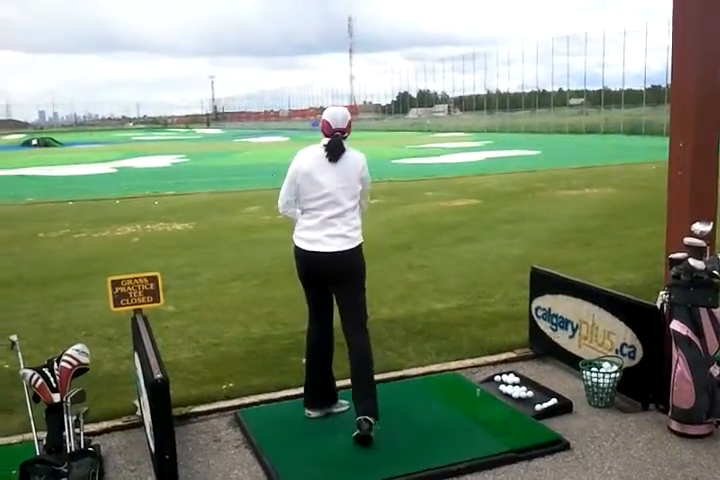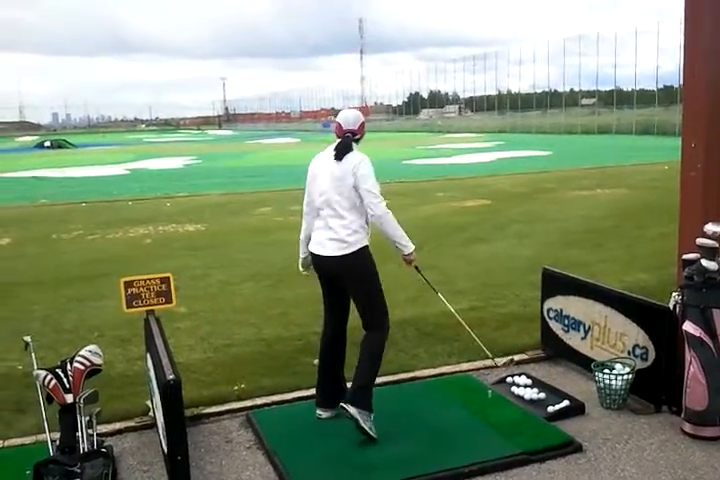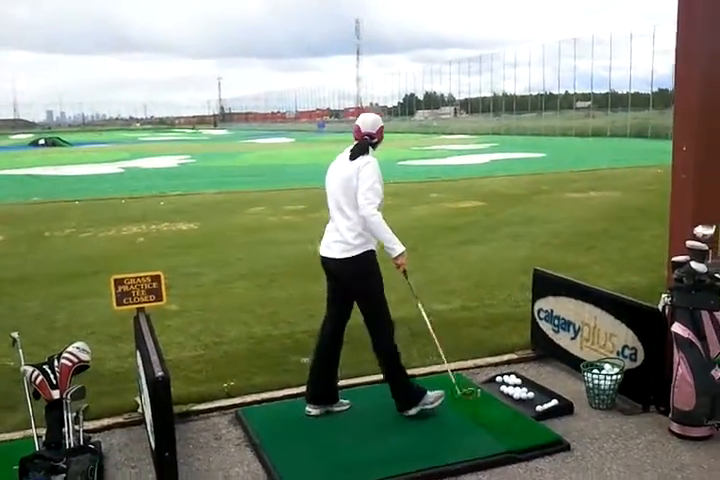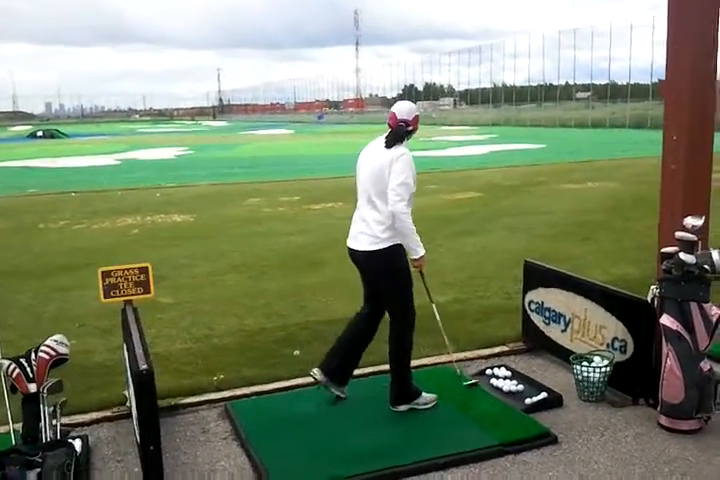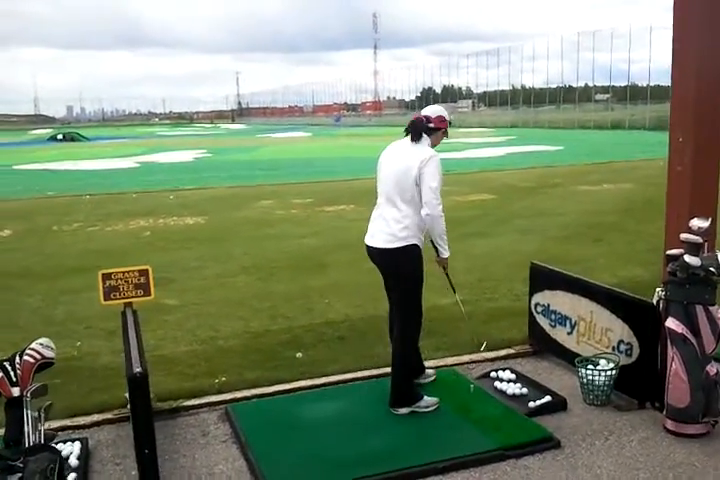
dt=0.4s
person 1, frame 1
left shoulder: (302, 158)
right shoulder: (358, 161)
left elbow: (285, 206)
left hip: (307, 252)
right hip: (346, 253)
left knee: (319, 321)
right knee: (355, 329)
left ankle: (318, 400)
right ankle: (365, 412)
person 1, frame 2
left shoulder: (317, 162)
right shoulder: (358, 162)
left elbow: (309, 210)
right elbow: (377, 210)
left wrist: (304, 251)
right wrist: (406, 246)
left hip: (321, 253)
right hip: (350, 254)
left knee: (334, 324)
right knee: (376, 324)
left ankle: (327, 400)
right ankle: (357, 400)
person 1, frame 3
left shoulder: (338, 162)
right shoulder: (367, 164)
right elbow: (369, 212)
right wrist: (396, 249)
left hip: (331, 252)
right hip: (356, 255)
left knee: (334, 322)
right knee: (380, 326)
left ankle: (320, 397)
right ankle: (409, 398)
person 1, frame 4
left shoulder: (370, 150)
right shoulder: (400, 156)
right elbow: (398, 208)
right wrist: (417, 250)
left hip: (358, 242)
right hip: (384, 247)
left knee: (372, 308)
right knee: (402, 317)
left ankle: (332, 370)
right ankle: (403, 394)
person 1, frame 5
left shoulder: (392, 149)
right shoulder: (428, 158)
right elbow: (432, 210)
right wrist: (443, 250)
left hip: (376, 240)
right hip: (401, 245)
left knee: (399, 309)
right knee: (408, 316)
left ankle: (412, 370)
right ankle: (403, 397)
